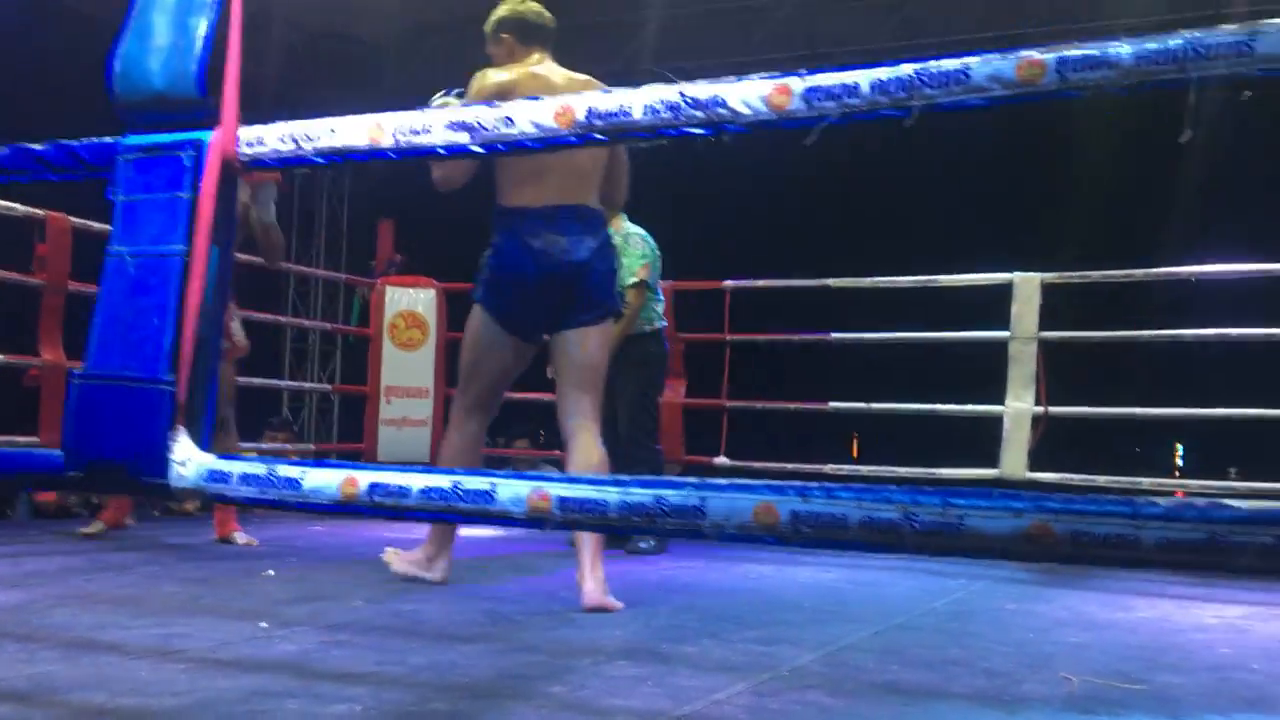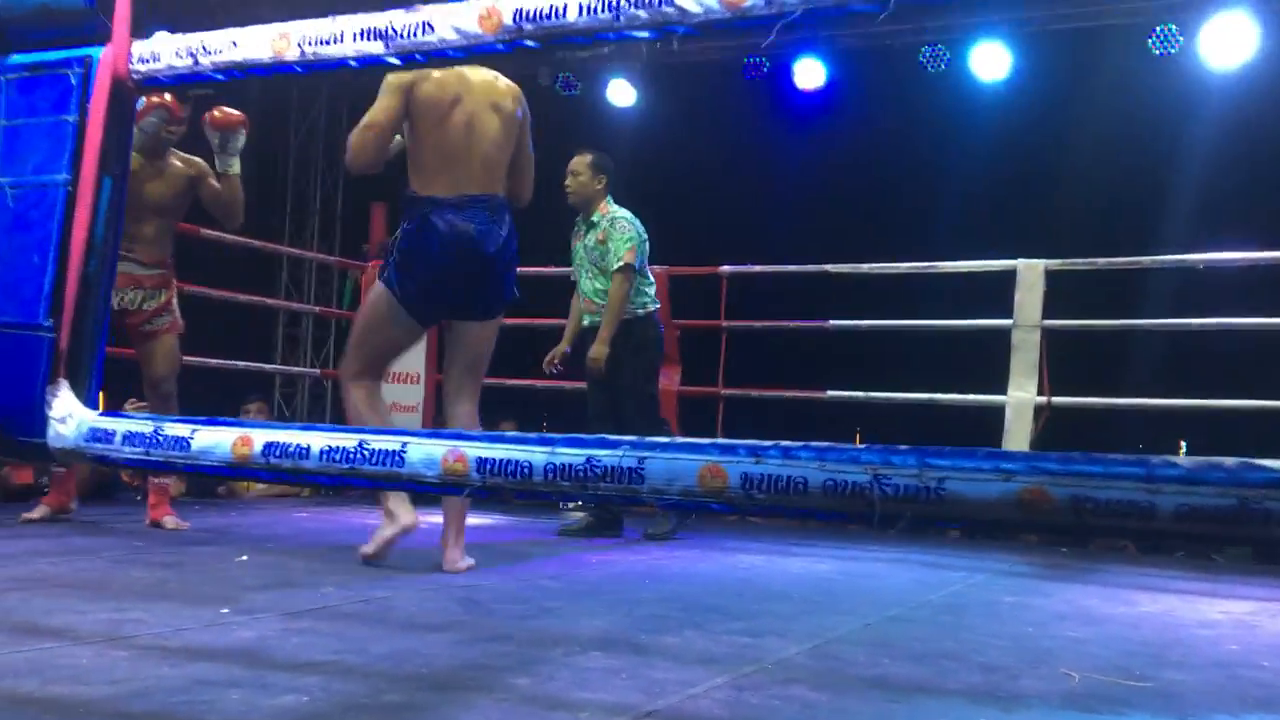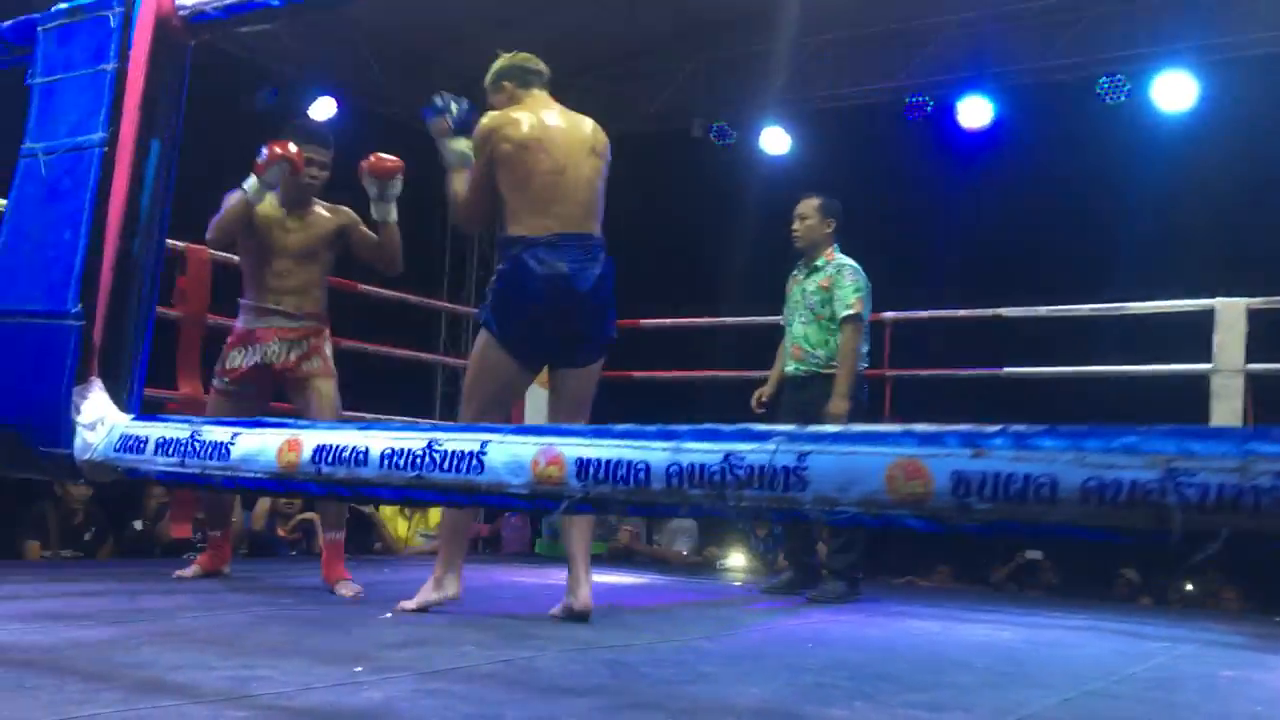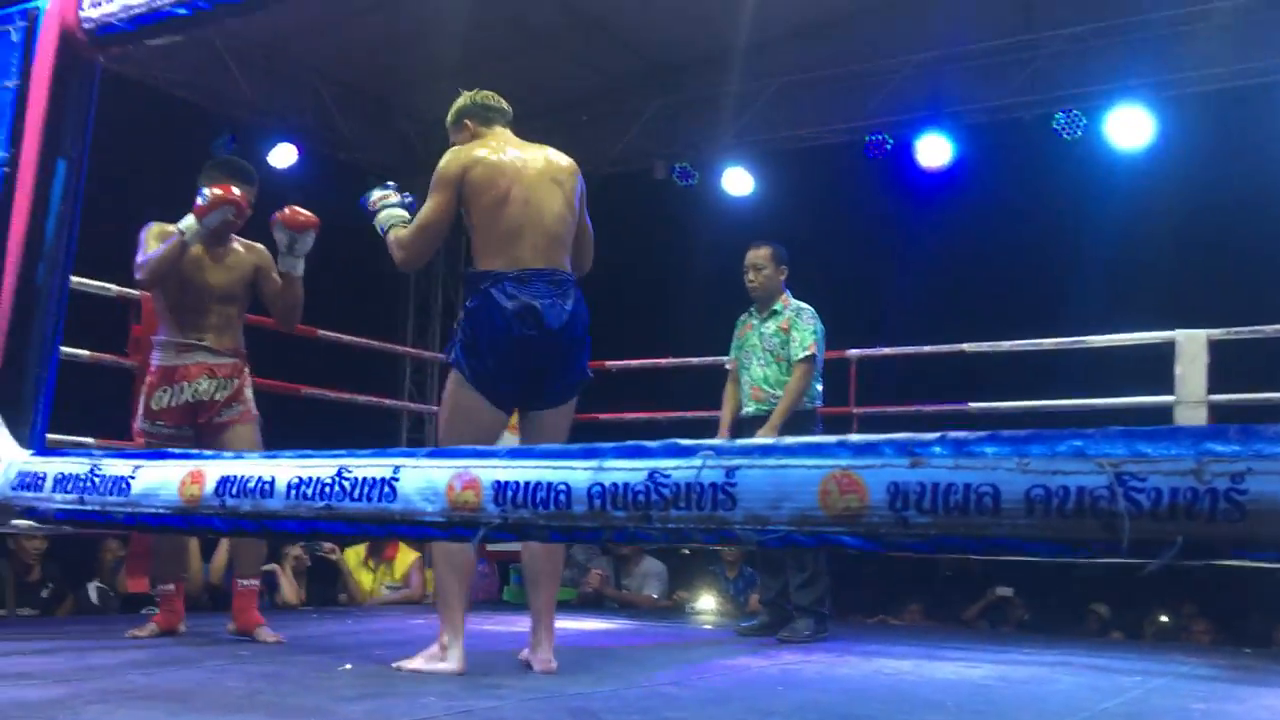
dt=0.7s
person 1, frame 1
left shoulder: (494, 84)
right shoulder: (597, 94)
left elbow: (447, 176)
right elbow: (615, 196)
left hip: (521, 252)
right hip: (590, 254)
left knee: (470, 412)
right knee: (582, 421)
left ankle: (435, 552)
right ankle: (592, 575)
person 1, frame 2
left shoulder: (410, 76)
right shoulder: (510, 91)
left elbow: (359, 159)
right elbow: (523, 191)
left wrist: (394, 135)
left hip: (429, 237)
right hip: (493, 240)
left knee: (357, 373)
right knee: (463, 398)
left ankle: (397, 504)
right ankle: (456, 544)
person 1, frame 3
left shoulder: (498, 126)
right shoulder: (594, 133)
left elbow: (470, 216)
left wrist: (456, 148)
left hip: (529, 278)
right hip: (592, 279)
left knee: (475, 427)
right knee: (570, 433)
left ankle: (445, 576)
right ankle: (579, 583)
person 1, frame 4
left shoulder: (463, 160)
right shoulder: (566, 167)
left elbow: (408, 254)
left wrist: (388, 210)
left hip: (497, 315)
right hip: (564, 316)
left ankle: (450, 644)
right ankle: (542, 641)
person 2, frame 1
left shoulder: (241, 193)
left elbow: (274, 256)
left wrist: (265, 209)
left knee: (221, 413)
left ankle: (226, 521)
right ankle: (116, 509)
person 2, frame 2
left shoulder: (191, 168)
left elbow: (233, 218)
left wrist: (229, 159)
right wrist: (134, 132)
left hip: (155, 291)
left knee: (163, 391)
left ankle: (160, 503)
right ankle: (59, 494)
person 2, frame 3
left shoulder: (338, 218)
right shoulder: (247, 204)
left elbow: (391, 265)
right elbow: (215, 237)
left wrist: (385, 207)
right wrist: (257, 185)
left hip: (308, 341)
right hip: (251, 338)
left ankle: (336, 562)
right ankle: (215, 552)
person 2, frame 4
left shoulder: (254, 255)
right shoulder: (162, 234)
left elbow: (288, 317)
right elbow: (146, 275)
left wrist: (293, 260)
right wrist: (195, 226)
left hip: (229, 380)
right hip: (171, 376)
left ankle: (247, 610)
right ankle: (169, 610)
person 3, frame 1
left shoulder: (632, 238)
left elbow: (634, 300)
left hip: (637, 347)
right hip: (610, 351)
left knee: (638, 435)
right knee: (611, 435)
person 3, frame 2
left shoulder: (621, 223)
right shoulder: (580, 230)
left elbow: (622, 285)
left wrist: (603, 342)
right wrist: (567, 342)
left hip: (633, 332)
right hip: (600, 337)
left knee: (644, 420)
right knee: (603, 424)
left ankle: (672, 507)
right ankle: (605, 511)
person 3, frame 3
left shoulder: (845, 272)
right shoulder: (796, 275)
left elbow: (851, 335)
left wrist: (842, 395)
right wrist: (772, 383)
left hip: (832, 388)
right hip: (797, 387)
left ankle: (843, 575)
right ankle: (803, 567)
person 3, frame 4
left shoulder: (800, 315)
right shoulder: (744, 323)
left elbow: (801, 375)
right elbow: (734, 380)
left wrist: (773, 426)
right wrist: (724, 431)
left hip: (791, 426)
right hip: (752, 428)
left ankle: (810, 613)
right ankle: (775, 610)
